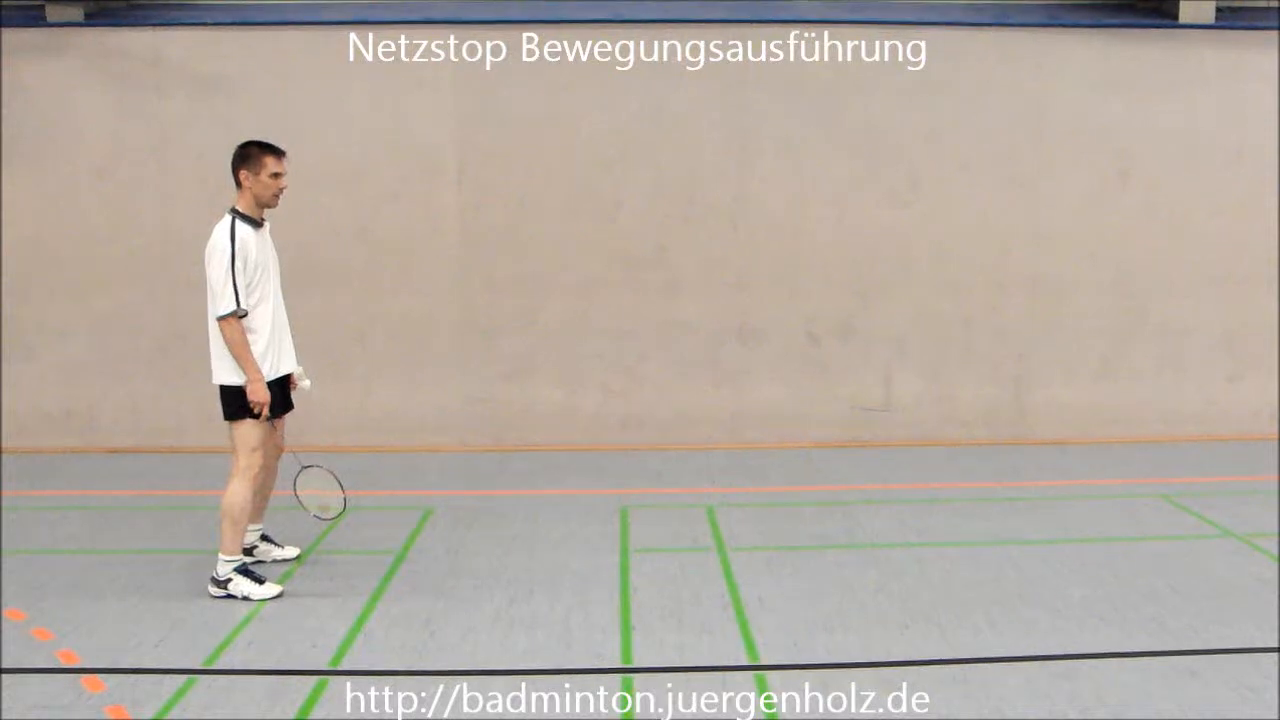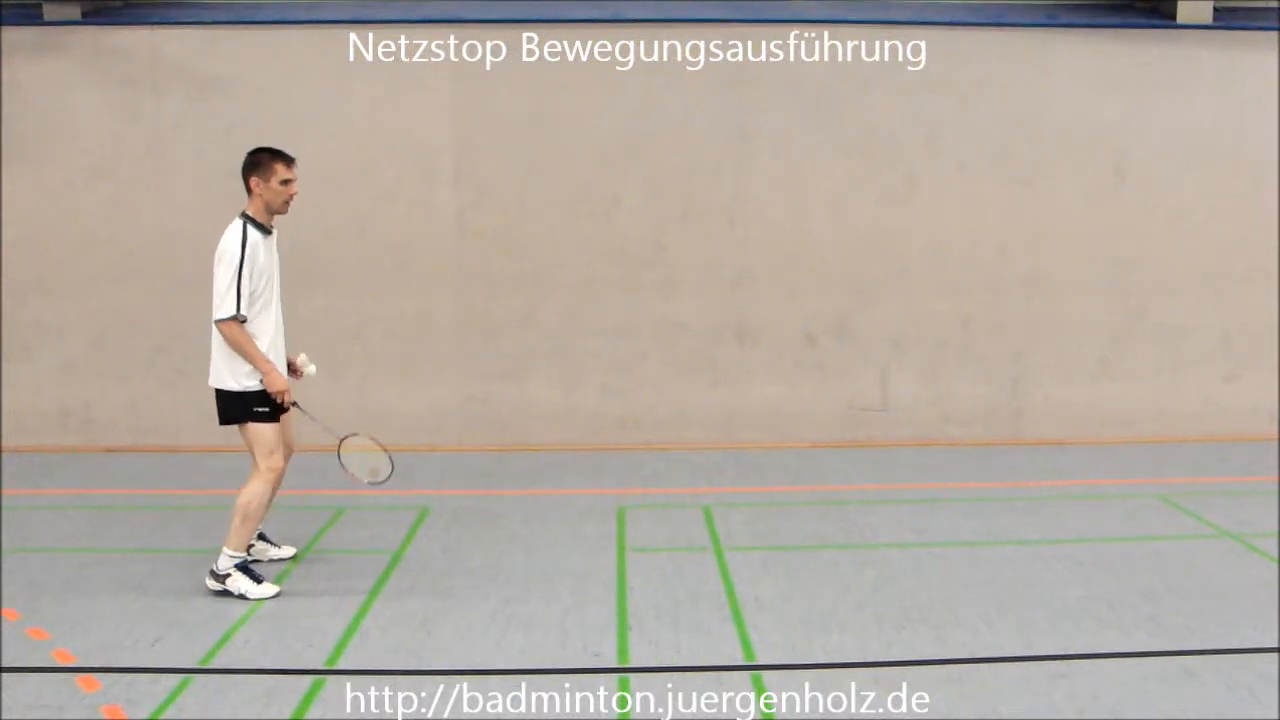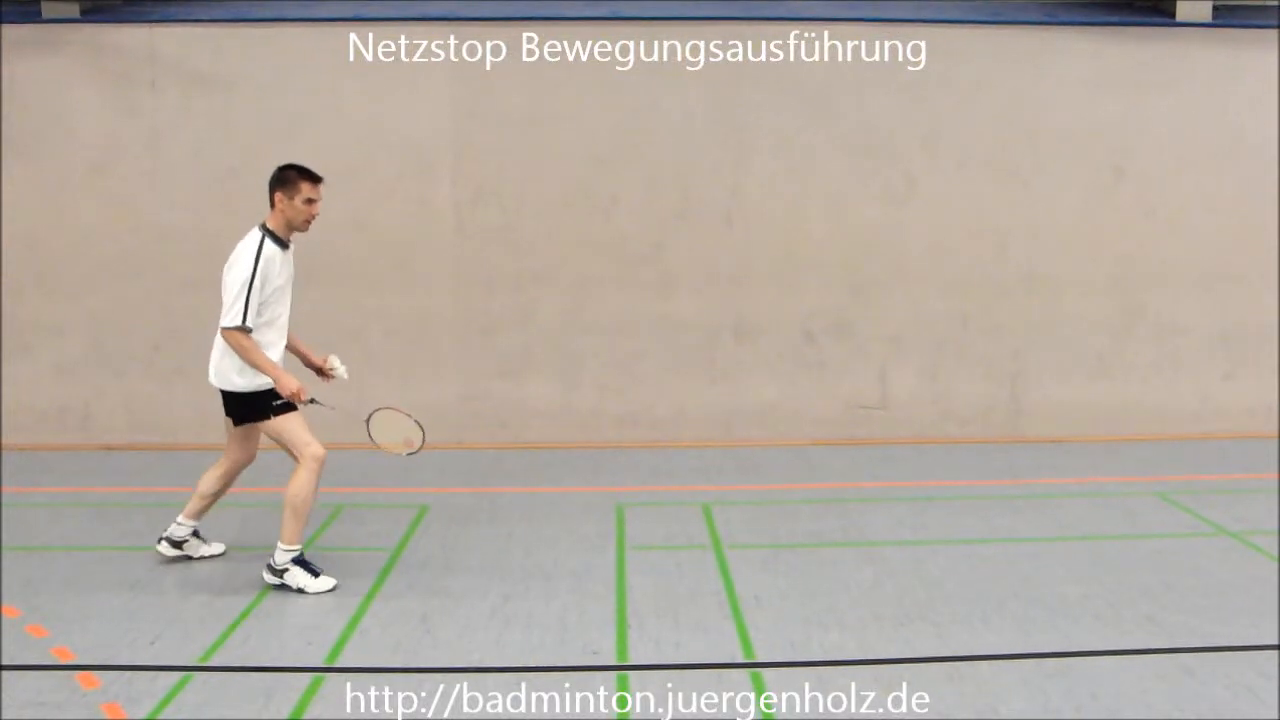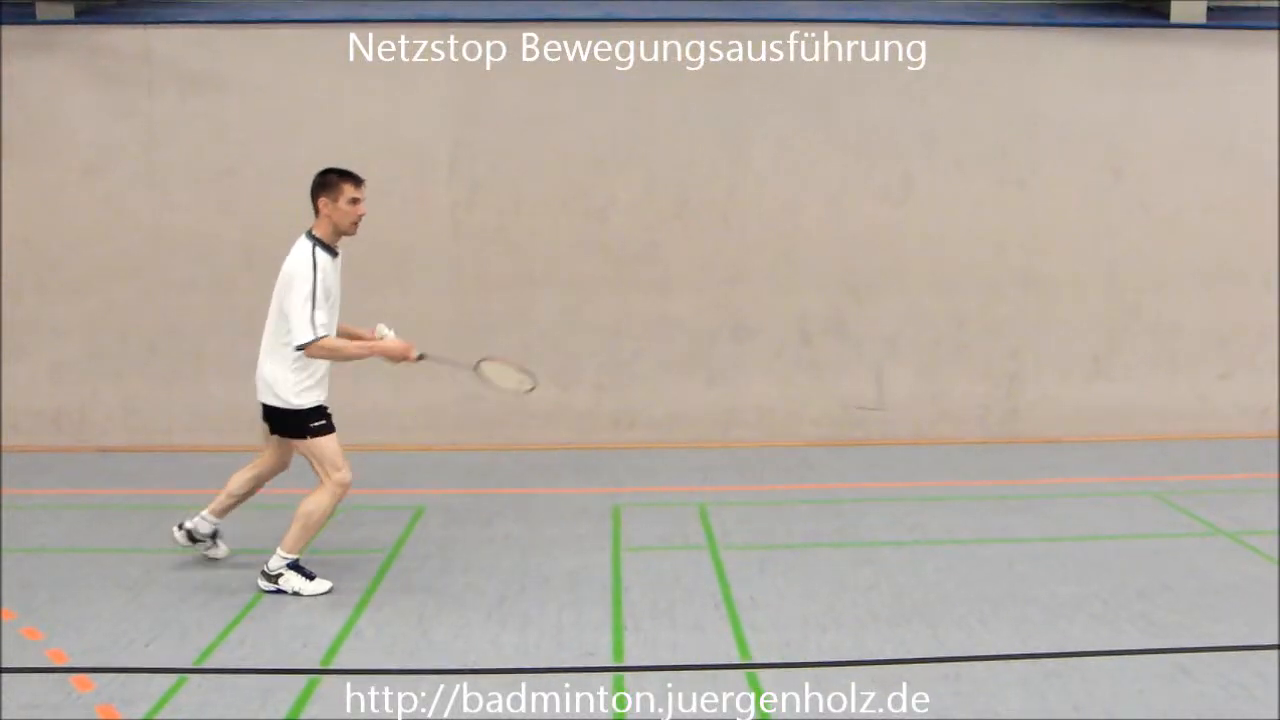
dt=1s
person 1, frame 1
left shoulder: (260, 231)
right shoulder: (230, 237)
right elbow: (228, 317)
left wrist: (283, 365)
right wrist: (253, 377)
left hip: (272, 369)
right hip: (247, 378)
left knee: (271, 454)
right knee: (248, 466)
left ankle: (252, 539)
right ankle: (226, 571)
person 1, frame 2
left shoulder: (266, 235)
right shoulder: (240, 242)
right elbow: (225, 321)
left wrist: (280, 357)
right wrist: (268, 370)
left hip: (262, 372)
right hip: (245, 379)
left knee: (281, 451)
right knee: (270, 466)
left ankle: (249, 537)
right ankle: (227, 567)
person 1, frame 3
left shoulder: (281, 248)
right shoulder: (255, 255)
right elbow: (232, 330)
left wrist: (306, 356)
right wrist: (279, 375)
left hip: (251, 378)
right hip: (249, 380)
left knee: (238, 458)
right knee: (311, 455)
left ankle: (180, 533)
right ankle: (285, 562)
person 1, frame 4
left shoulder: (321, 253)
right shoulder: (308, 264)
right elbow: (312, 345)
left wrist: (361, 334)
right wrist: (378, 349)
left hip: (284, 386)
right hip: (294, 392)
left knee: (272, 462)
right knee: (336, 478)
left ankle: (199, 527)
right ankle: (279, 567)
